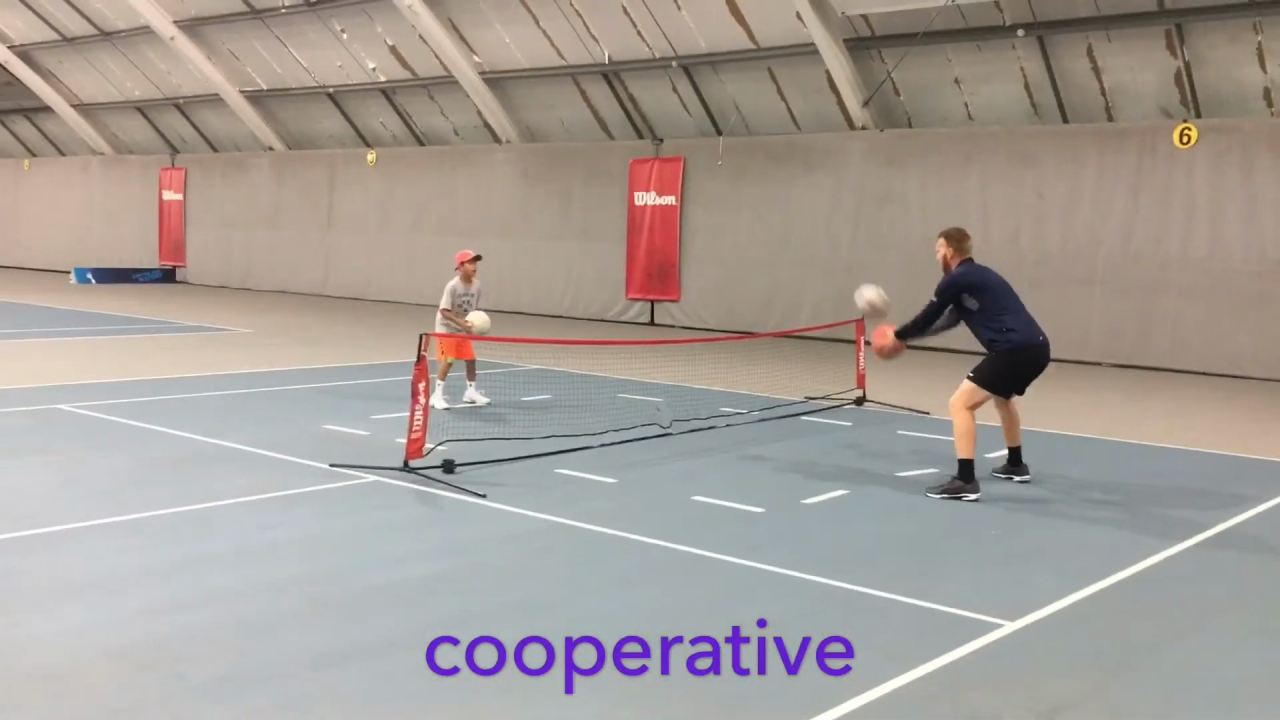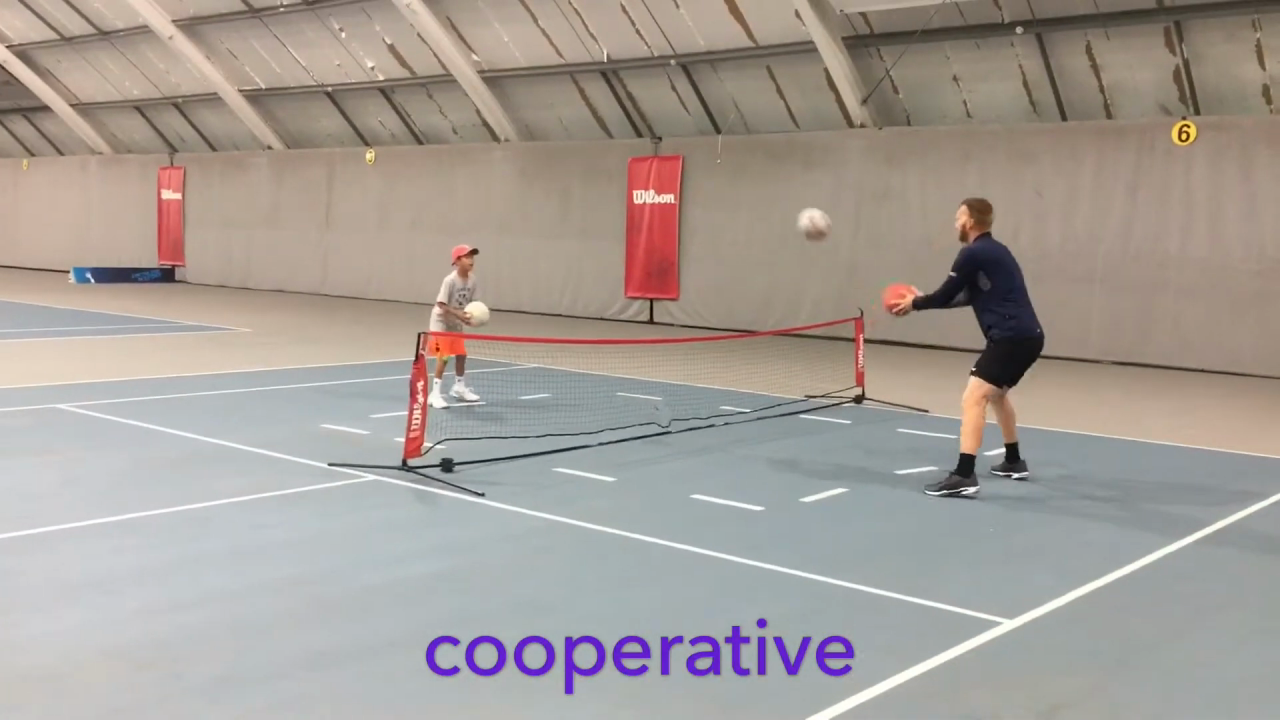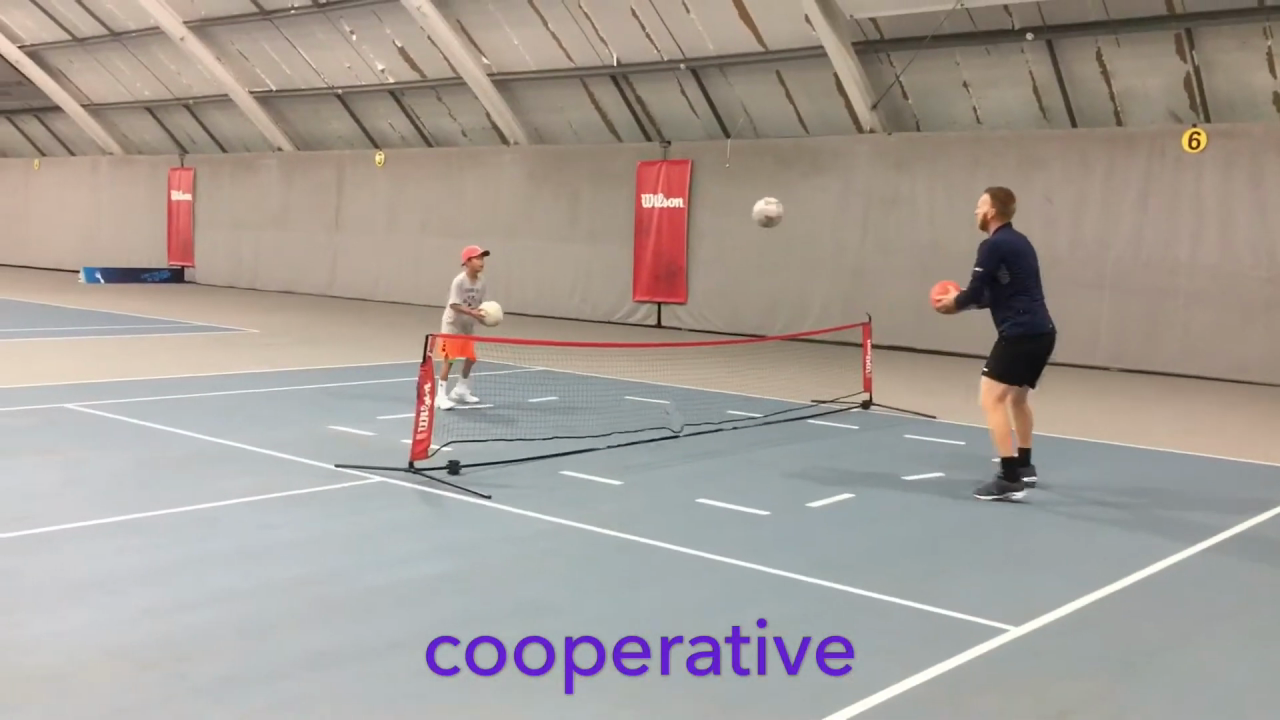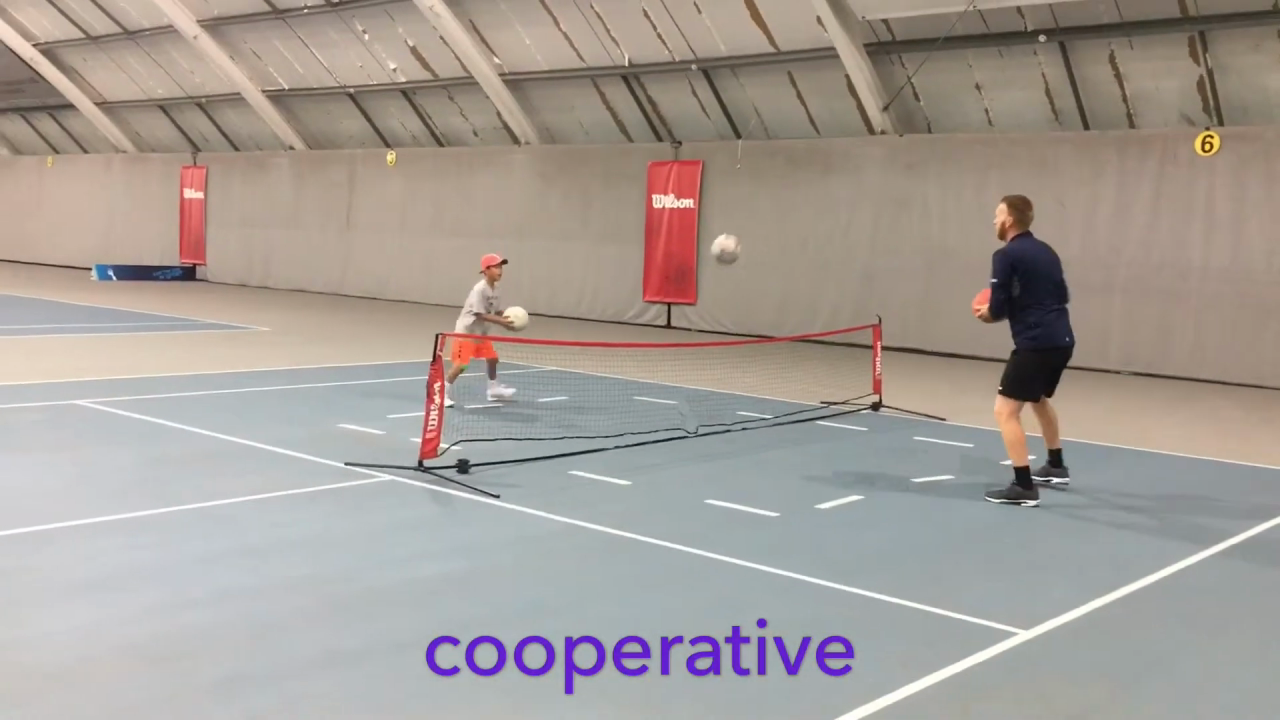
dt=0.2s
person 1, frame 1
left shoulder: (956, 280)
right shoulder: (979, 275)
left elbow: (929, 316)
right elbow: (949, 319)
left wrist: (900, 336)
right wrist: (913, 335)
left hip: (1014, 350)
right hip: (1036, 348)
left knee: (961, 403)
right knee: (1001, 396)
left ankle: (965, 480)
right ankle: (1016, 464)
person 1, frame 2
left shoulder: (973, 254)
right shoulder: (995, 250)
left elbow: (945, 295)
right elbow: (970, 296)
left wrist: (915, 303)
right wrist: (924, 300)
left hip: (1011, 337)
right hip: (1028, 335)
left knee: (973, 399)
right knee: (997, 393)
left ankle: (963, 475)
right ankle: (1013, 461)
person 1, frame 3
left shoulder: (992, 245)
right shoulder: (1021, 243)
left elbow: (976, 293)
left wrist: (955, 302)
right wrist: (969, 299)
left hip: (1019, 333)
right hip: (1041, 331)
left knee: (991, 399)
right knee: (1018, 396)
left ankle: (1010, 478)
right ankle: (1024, 466)
person 1, frame 4
left shoulder: (1006, 255)
right shoulder: (1046, 251)
left elbow: (999, 304)
left wrist: (990, 312)
left hip: (1035, 345)
right hip: (1061, 341)
left knee: (1005, 411)
right knee: (1040, 401)
left ankle: (1024, 486)
right ankle: (1056, 464)
